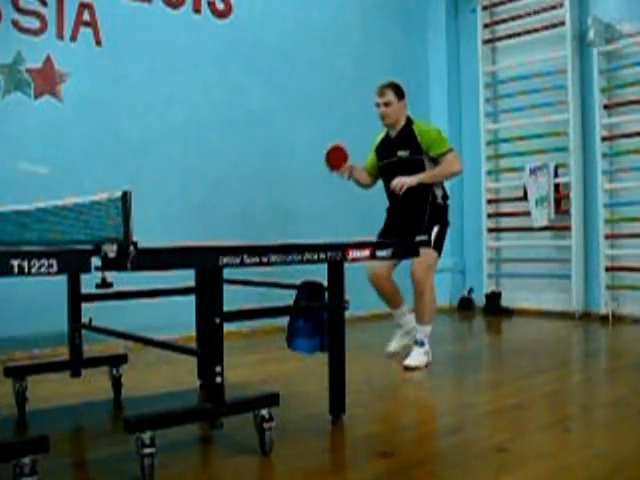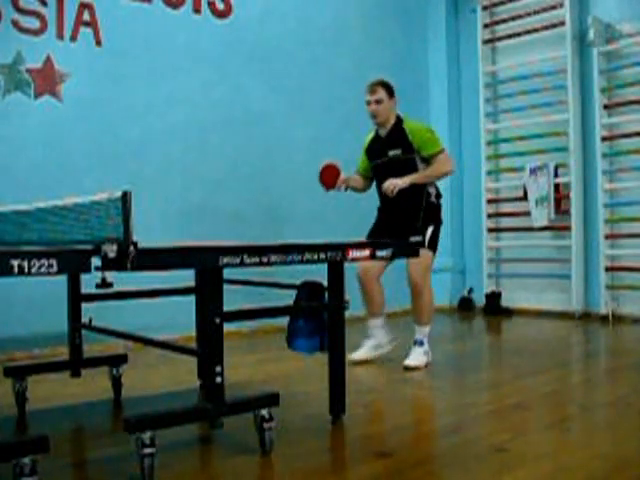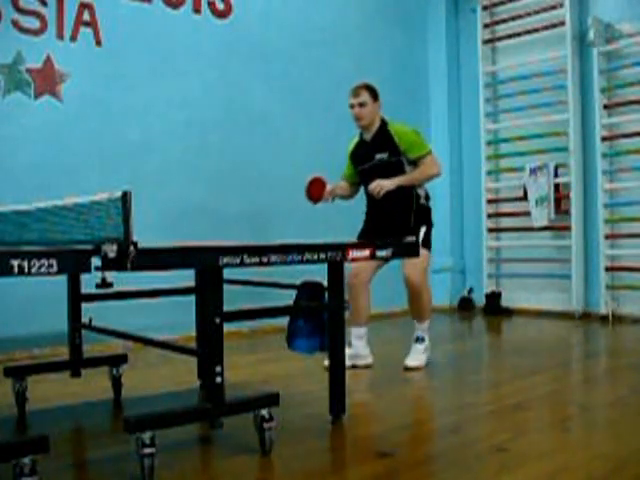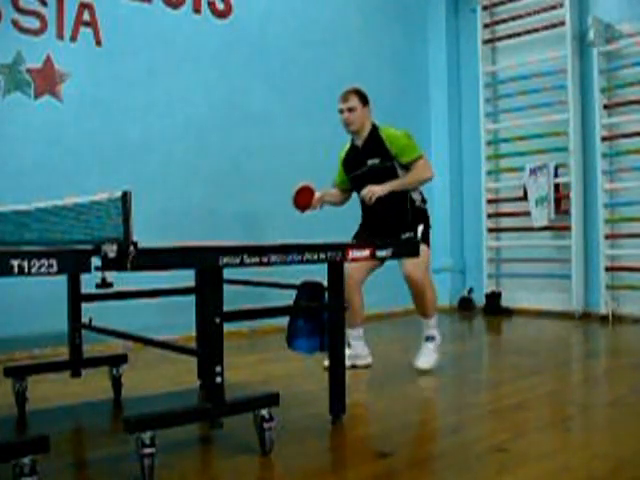
dt=0.4s
person 1, frame 1
left shoulder: (425, 132)
right shoulder: (381, 143)
left elbow: (455, 165)
right elbow: (369, 179)
left wrist: (414, 179)
right wrist: (352, 171)
left hip: (429, 216)
right hip: (397, 217)
left knee: (420, 276)
right knee: (377, 273)
left ankle: (422, 345)
right ankle: (406, 323)
person 1, frame 2
left shoulder: (416, 131)
right shoulder: (371, 142)
left elbow: (446, 165)
right elbow: (364, 180)
left wrist: (406, 180)
right wrist: (347, 181)
left hip: (422, 215)
right hip: (388, 217)
left knee: (417, 278)
right knee: (366, 271)
left ankle: (421, 345)
right ankle: (377, 337)
person 1, frame 3
left shoulder: (402, 134)
right shoulder: (355, 148)
left elbow: (433, 168)
right elbow: (351, 186)
left wrist: (393, 182)
right wrist: (333, 190)
left hip: (412, 218)
right hip: (377, 222)
left knee: (414, 277)
right knee: (356, 276)
left ankle: (421, 340)
right ankle: (359, 349)
person 1, frame 4
left shoulder: (393, 138)
right shoulder: (347, 154)
left elbow: (426, 172)
right elbow: (342, 193)
left wrist: (385, 187)
right wrist: (323, 196)
left hip: (409, 220)
right hip: (373, 225)
left knee: (415, 274)
right knee: (348, 278)
left ankle: (431, 337)
right ankle: (357, 349)
